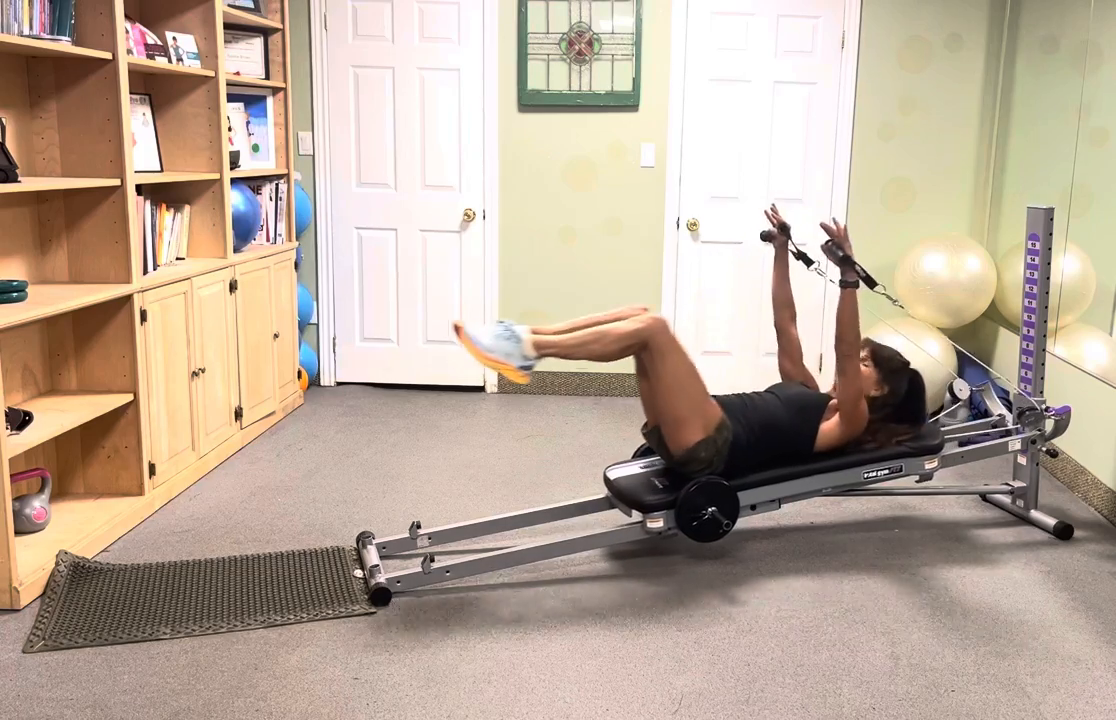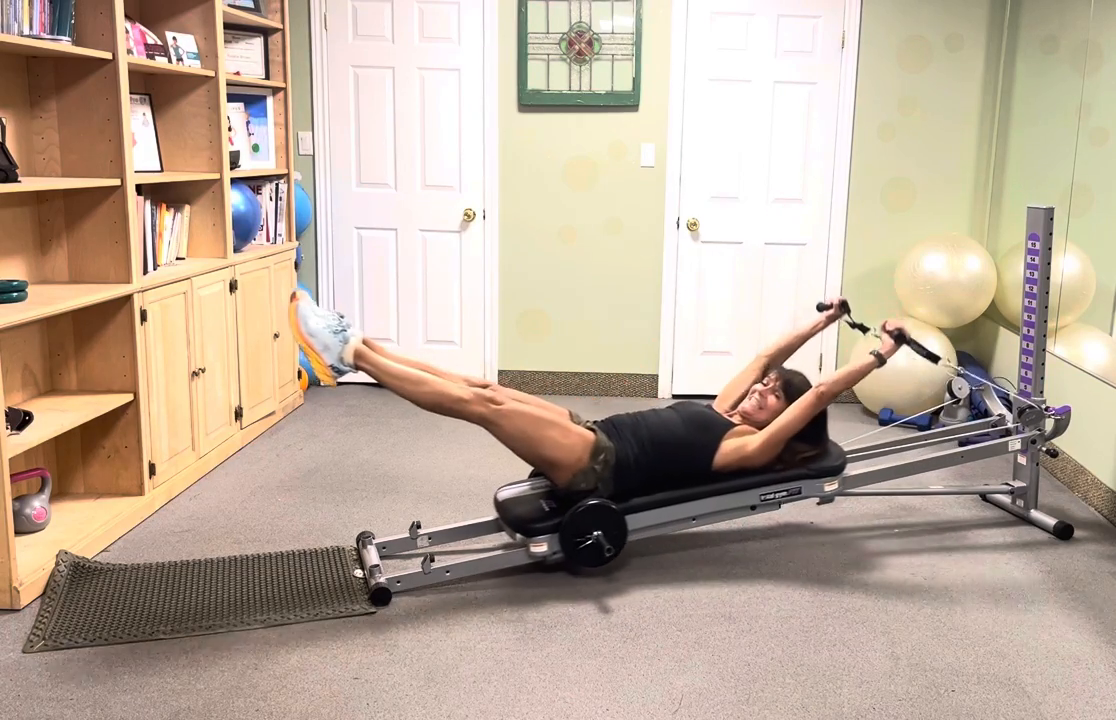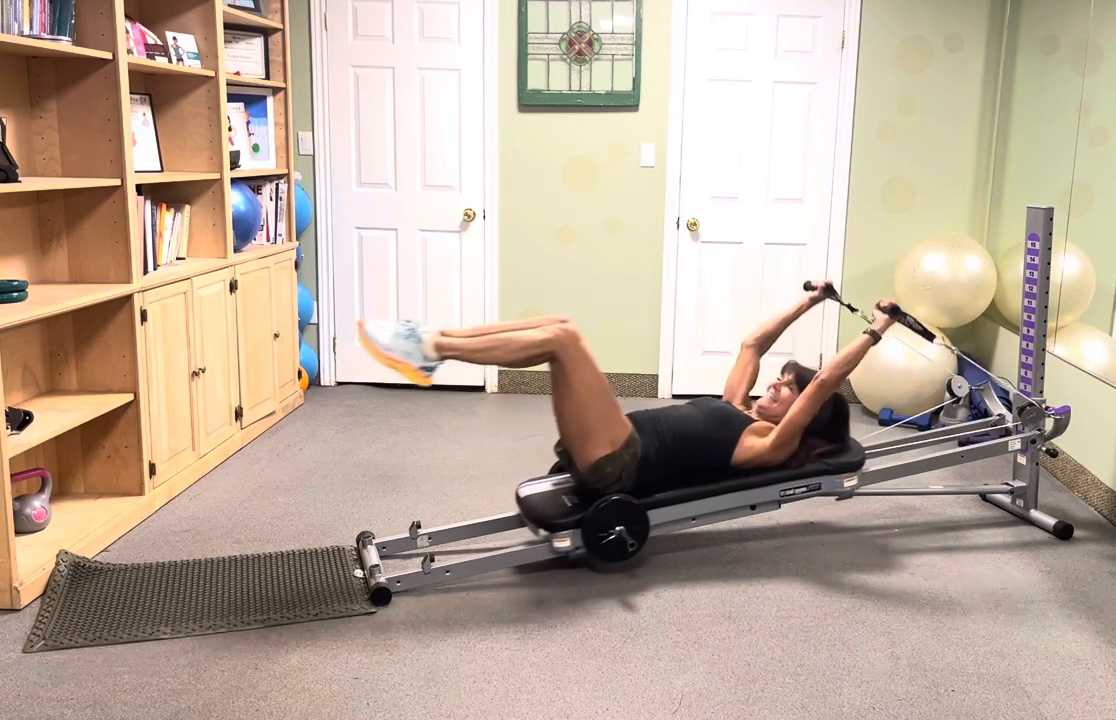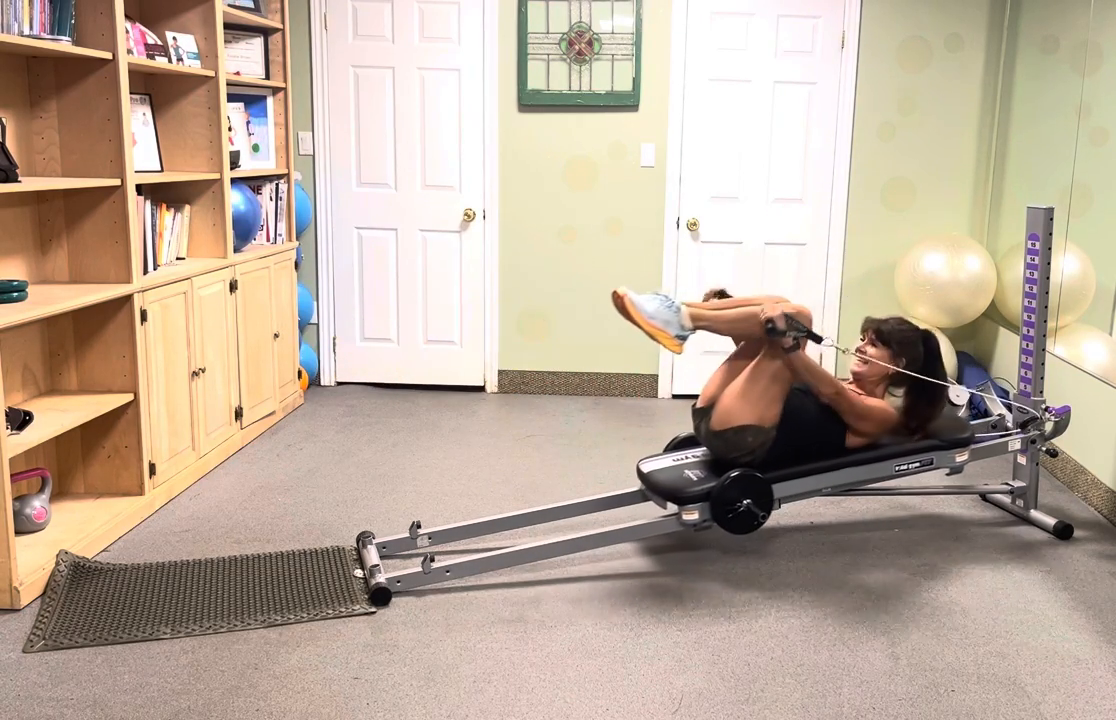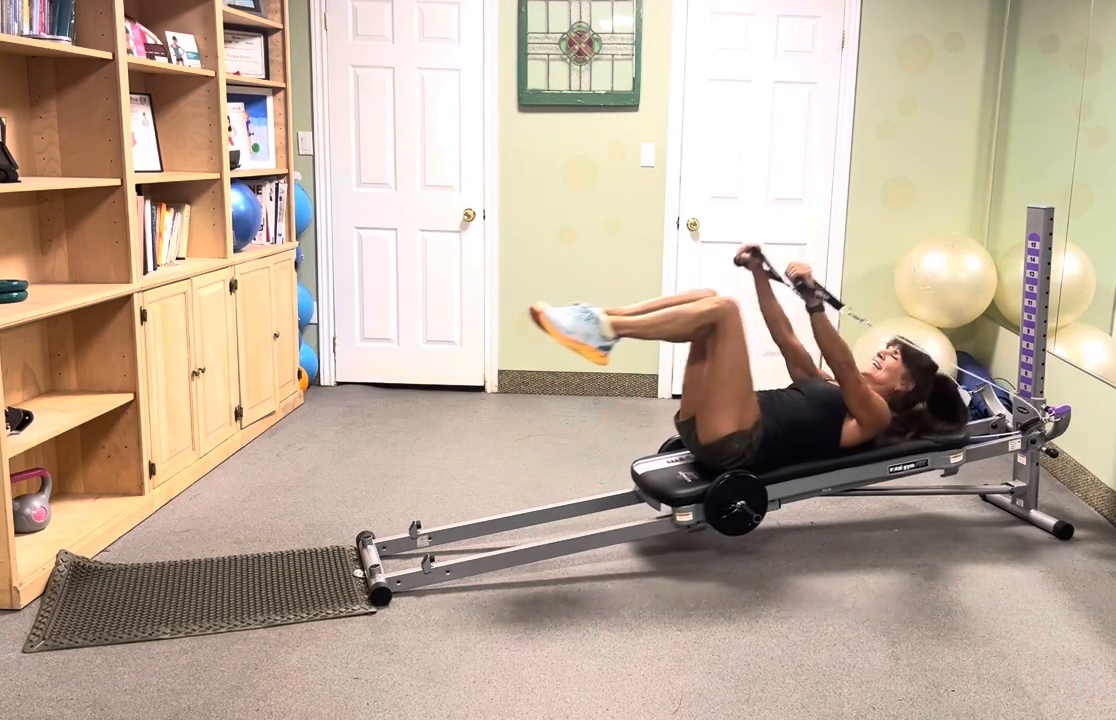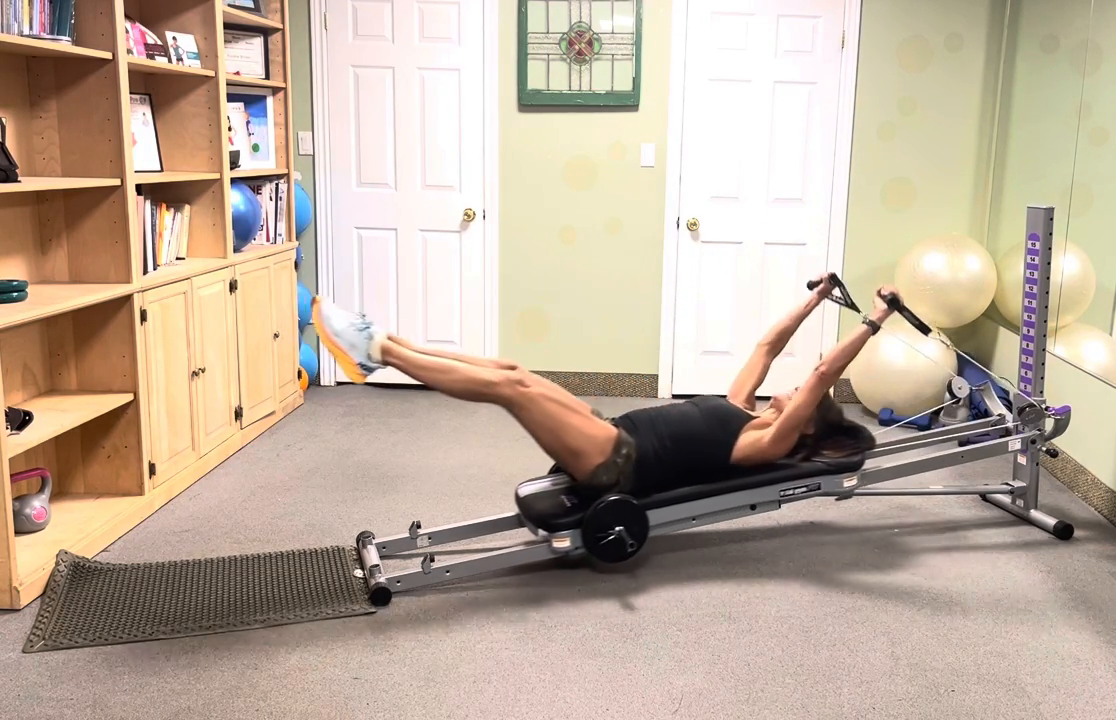
dt=0.7s
person 1, frame 1
left shoulder: (850, 423)
right shoulder: (807, 392)
left elbow: (846, 348)
right elbow: (786, 323)
left wrist: (847, 275)
right wrist: (781, 250)
left hip: (712, 448)
right hip: (691, 434)
left knee: (651, 327)
right knee: (637, 317)
left ankle: (525, 350)
right ankle: (523, 341)
person 1, frame 2
left shoulder: (753, 448)
right shoulder: (724, 416)
left elbow: (819, 393)
right elbow: (766, 358)
left wrist: (880, 355)
right wrist: (824, 320)
left hip: (601, 468)
right hip: (598, 438)
left knee: (481, 401)
right knee: (481, 386)
left ankle: (352, 354)
right ankle: (357, 350)
person 1, frame 3
left shoulder: (777, 443)
right shoulder: (738, 411)
left elbow: (823, 385)
right elbow: (753, 346)
left wrist: (872, 335)
right wrist: (809, 301)
left hip: (618, 466)
right hip: (597, 454)
left knee: (562, 336)
right knee: (556, 328)
left ankle: (435, 348)
right ankle: (434, 342)
person 1, frame 4
left shoulder: (881, 416)
right shoulder: (840, 397)
left elbow: (828, 392)
left wrist: (787, 342)
left hip: (743, 438)
right hip: (714, 420)
left knee: (791, 317)
right knee: (776, 309)
left ankle: (683, 320)
right ankle: (683, 316)
person 1, frame 5
left shoulder: (874, 418)
right shoulder: (829, 390)
left elbow: (844, 362)
right elbow: (785, 337)
left wrist: (812, 300)
right wrist: (760, 275)
left hip: (739, 444)
right hip: (703, 430)
left knee: (723, 309)
right knee: (706, 299)
left ankle: (605, 331)
right ankle: (601, 322)
person 1, frame 6
left shoulder: (771, 443)
right shoulder: (740, 412)
left elbow: (823, 373)
right elbow: (769, 345)
left wrist: (873, 322)
right wrist: (816, 298)
left hip: (619, 466)
right hip: (612, 440)
left knee: (509, 383)
right knee: (508, 370)
left ankle: (379, 351)
right ankle: (386, 344)
